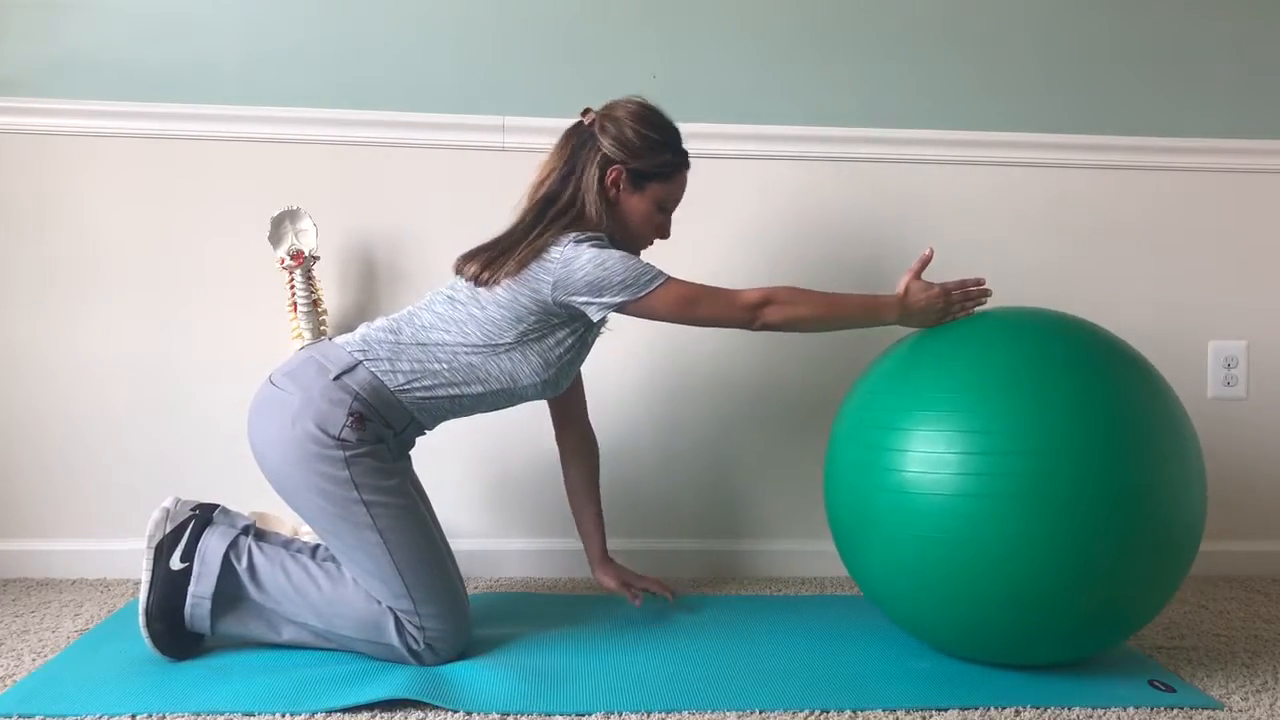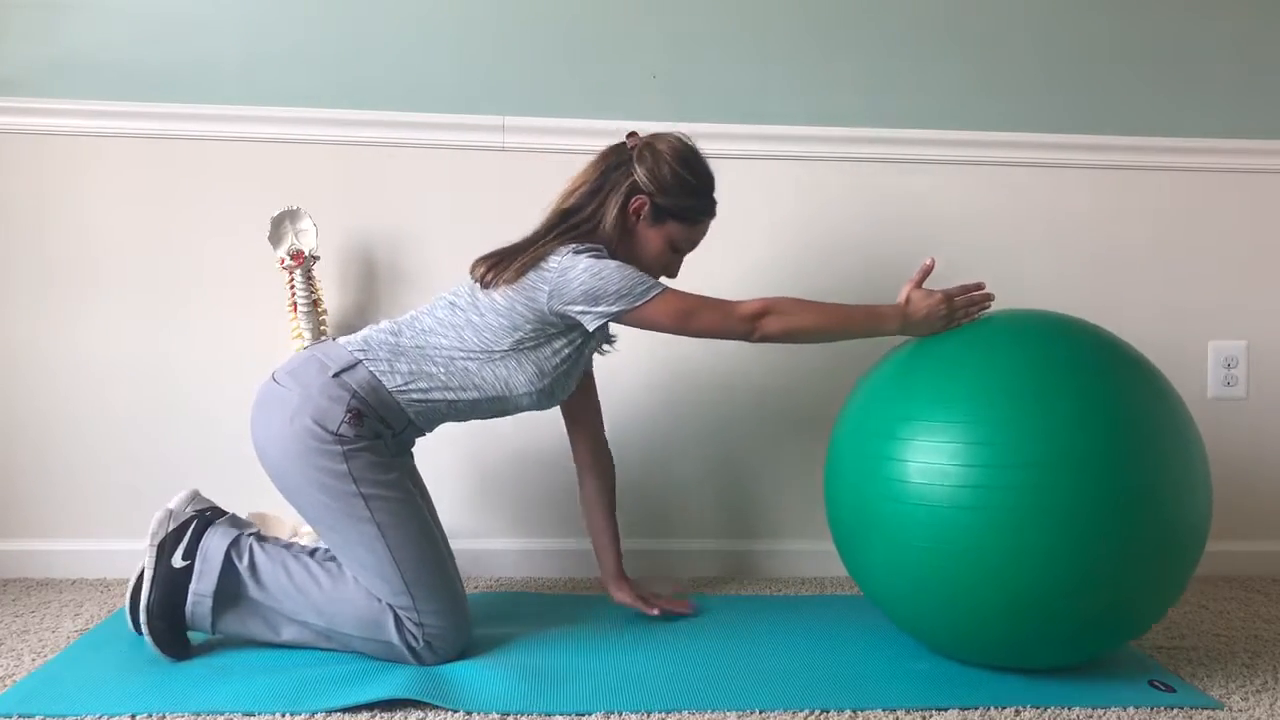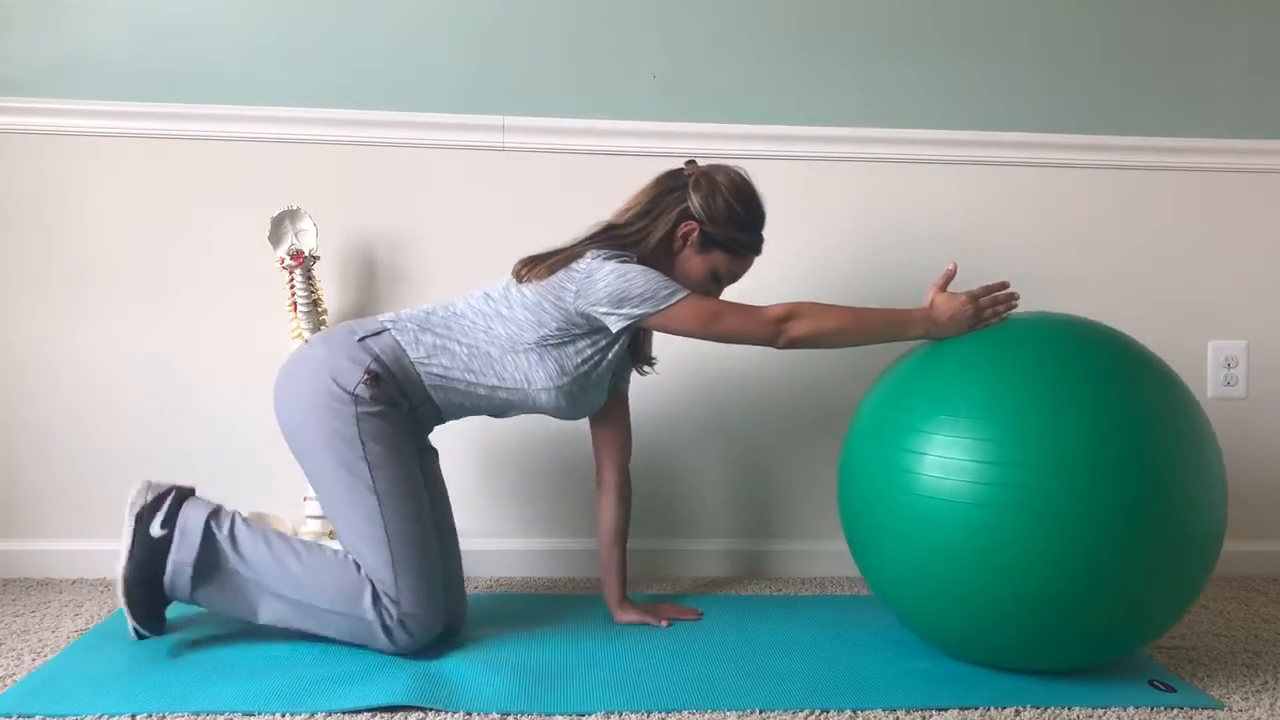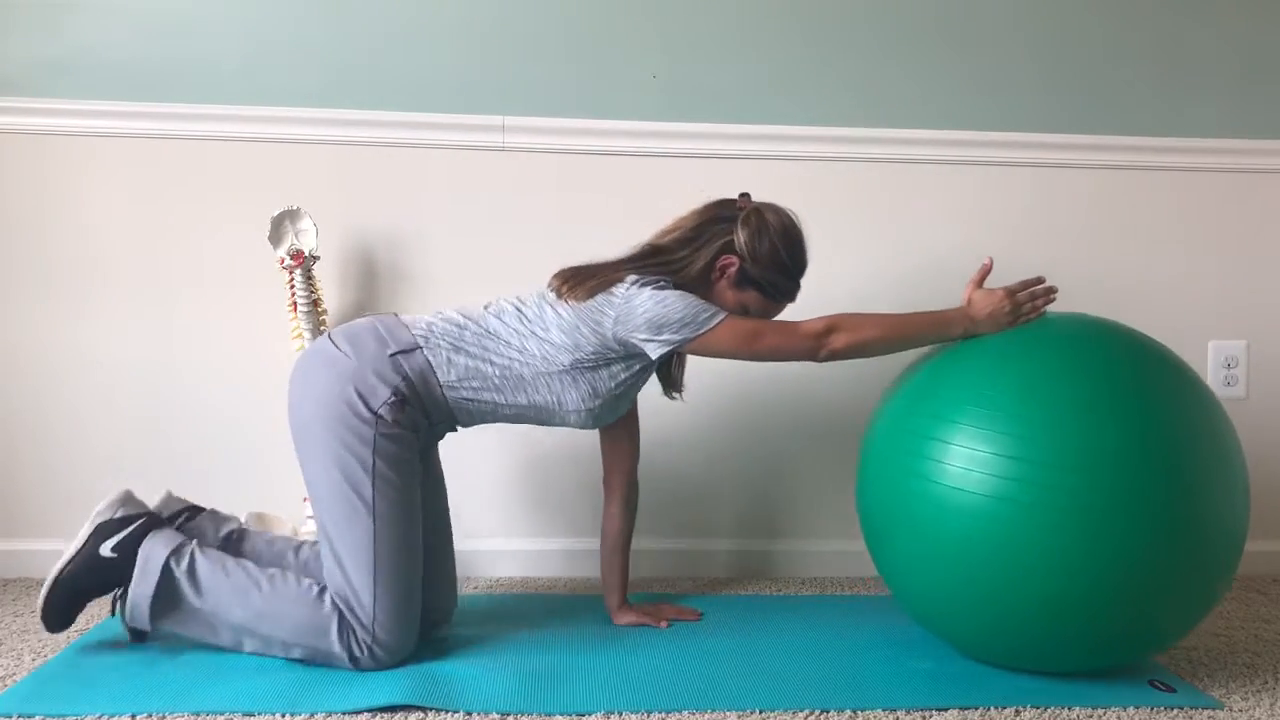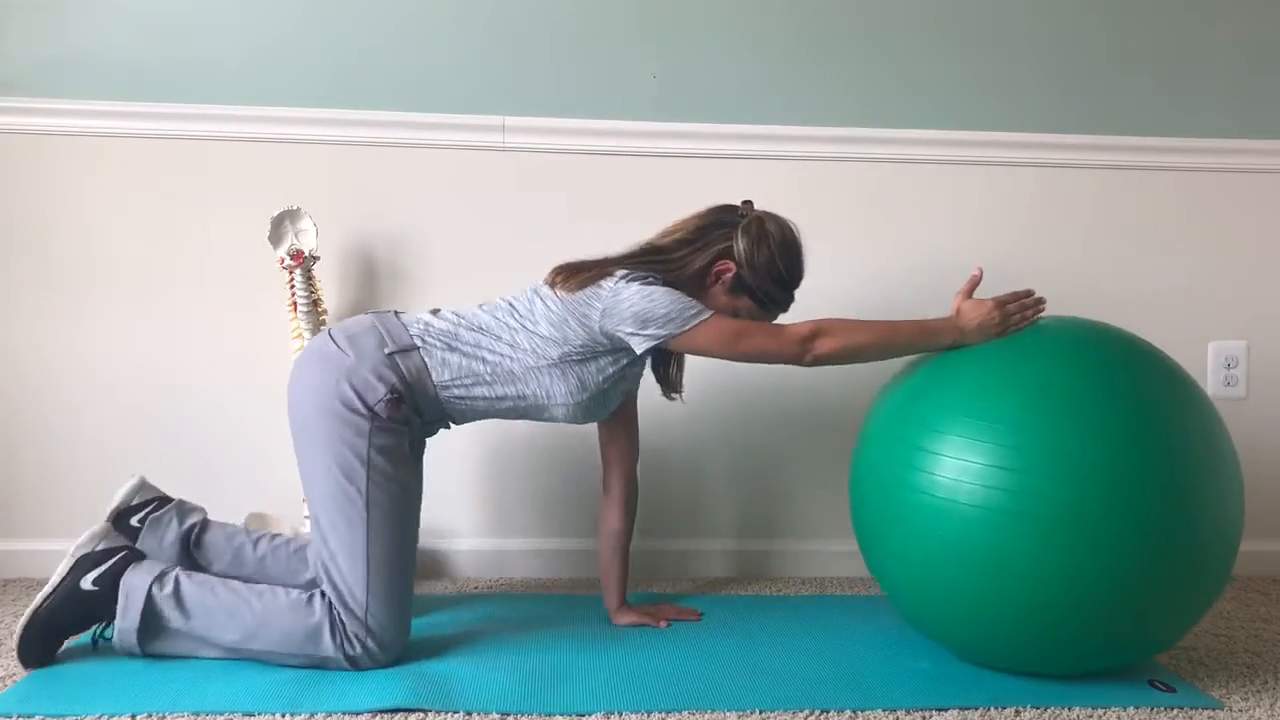
dt=0.4s
person 1, frame 1
left shoulder: (558, 260)
right shoulder: (584, 265)
left elbow: (571, 425)
right elbow: (755, 311)
left wrist: (600, 559)
right wrist: (899, 310)
left hip: (327, 409)
right hip: (323, 420)
left knee: (399, 585)
right knee: (435, 632)
left ankle: (214, 542)
right ankle: (206, 571)
person 1, frame 2
left shoulder: (571, 279)
right shoulder: (584, 275)
left elbow: (589, 441)
right elbow: (754, 322)
left wrist: (618, 577)
right wrist: (901, 318)
left hip: (340, 417)
right hip: (320, 419)
left knee: (404, 591)
right knee: (434, 632)
left ankle: (213, 544)
right ankle: (204, 568)
person 1, frame 3
left shoulder: (616, 320)
right shoulder: (615, 280)
left elbow: (613, 465)
right elbow: (782, 328)
left wrist: (620, 597)
right wrist: (929, 320)
left hip: (385, 405)
right hip: (341, 384)
left knee: (437, 608)
right knee: (409, 620)
left ankle: (201, 547)
right ankle: (185, 538)
person 1, frame 4
left shoulder: (634, 309)
right shoulder: (653, 307)
left elbow: (620, 471)
right elbow: (821, 341)
left wrist: (619, 600)
right wrist: (968, 320)
left hip: (382, 395)
right hip: (359, 389)
left knee: (426, 608)
right knee: (374, 637)
left ankle: (195, 540)
right ankle: (141, 561)
person 1, frame 5
left shoulder: (630, 316)
right shoulder: (641, 301)
left elbow: (619, 471)
right elbow: (804, 345)
left wrist: (619, 600)
right wrist: (955, 329)
left hip: (373, 387)
right hip: (354, 385)
left knee: (357, 578)
right knee: (367, 632)
left ankle: (162, 532)
right ankle: (121, 591)
